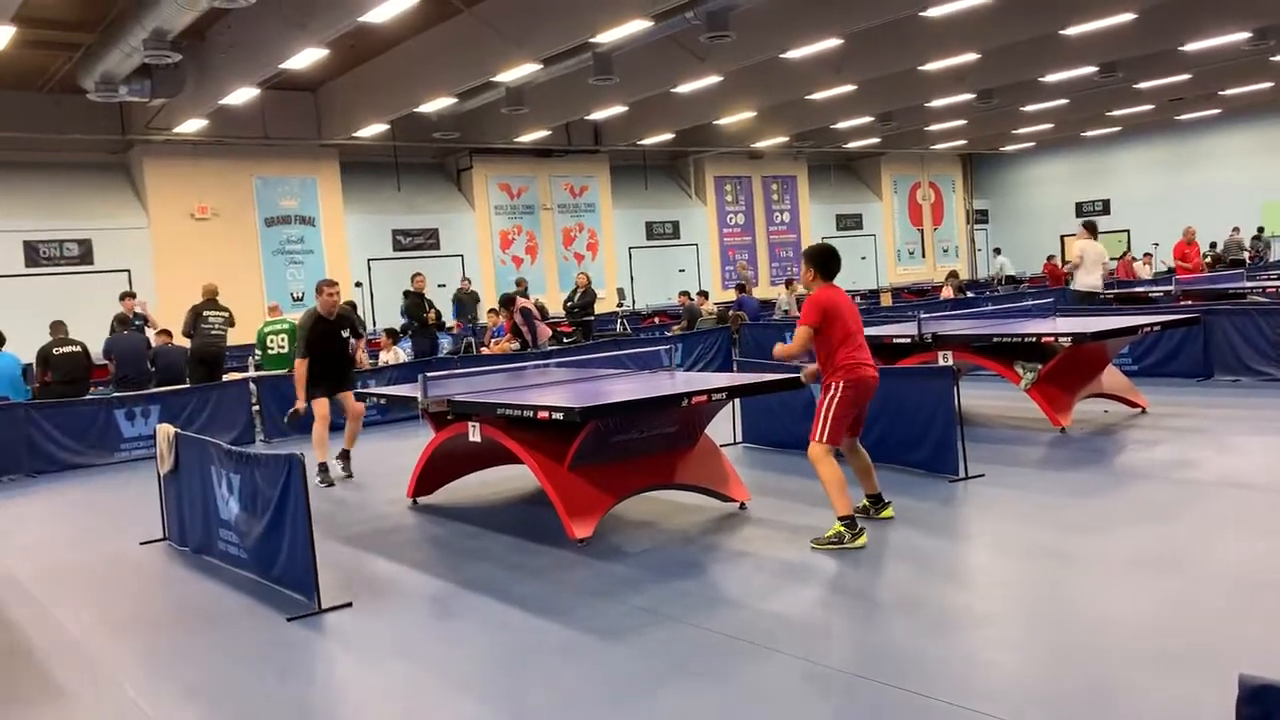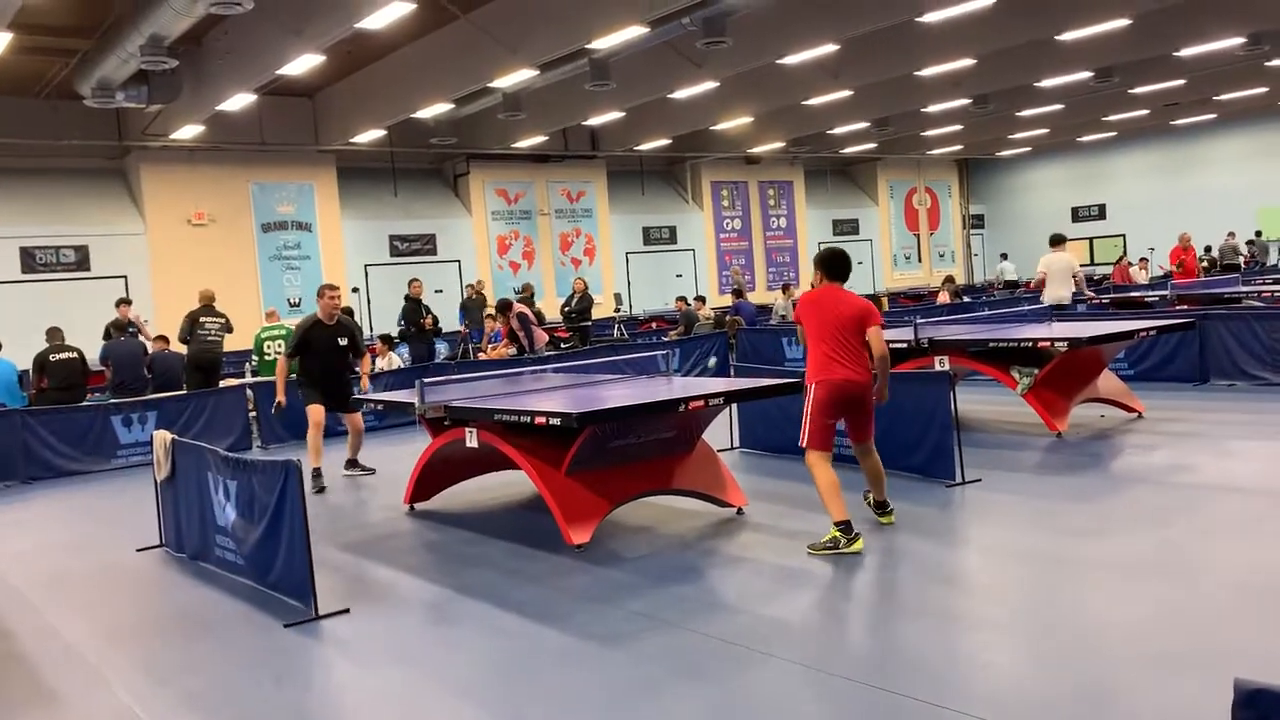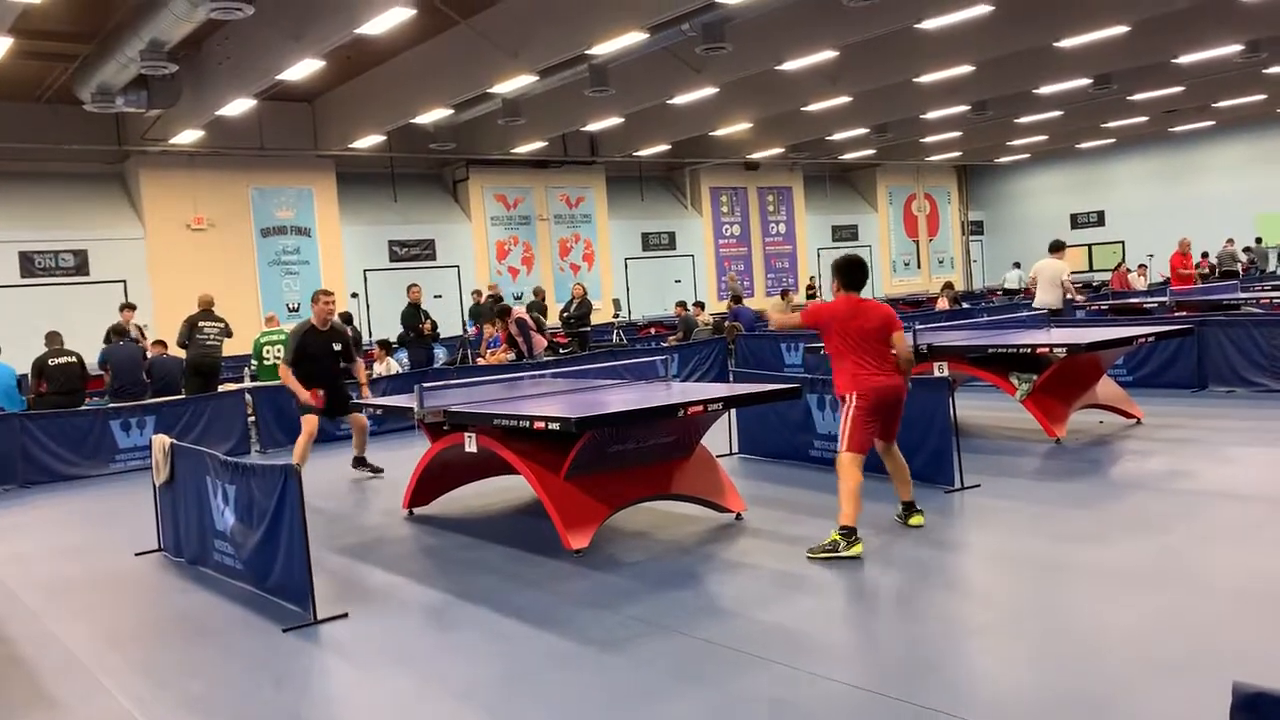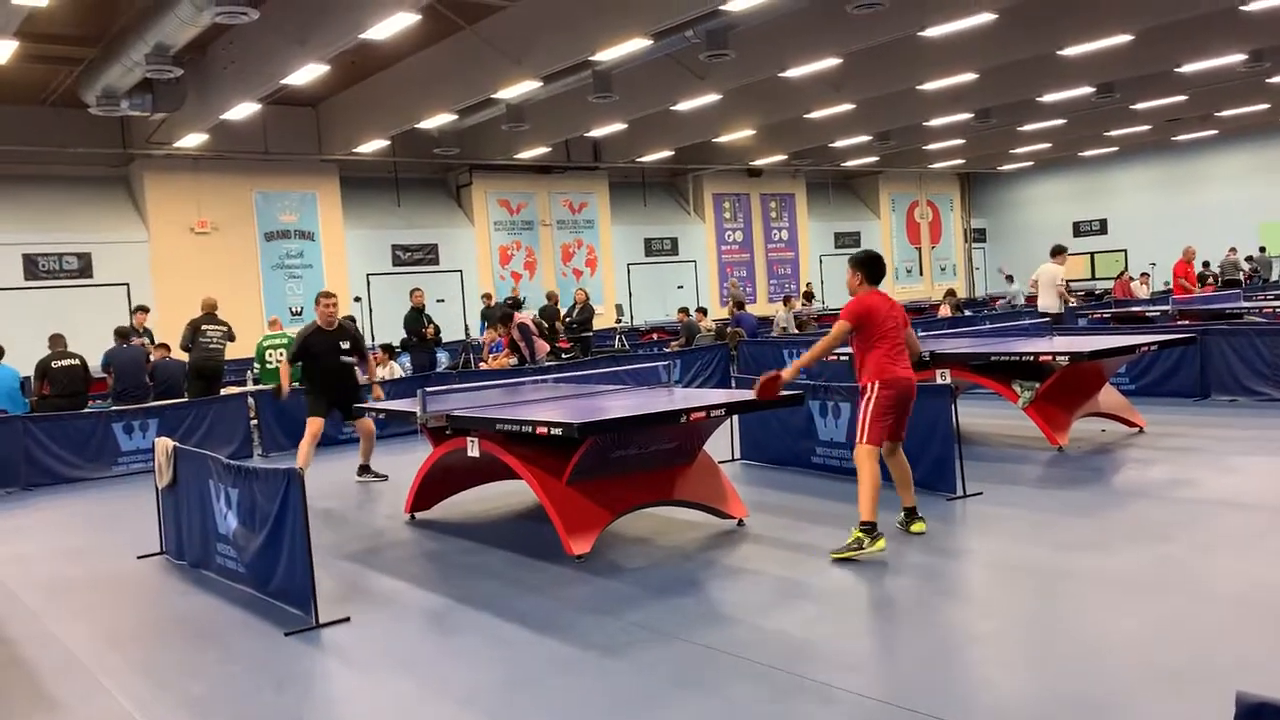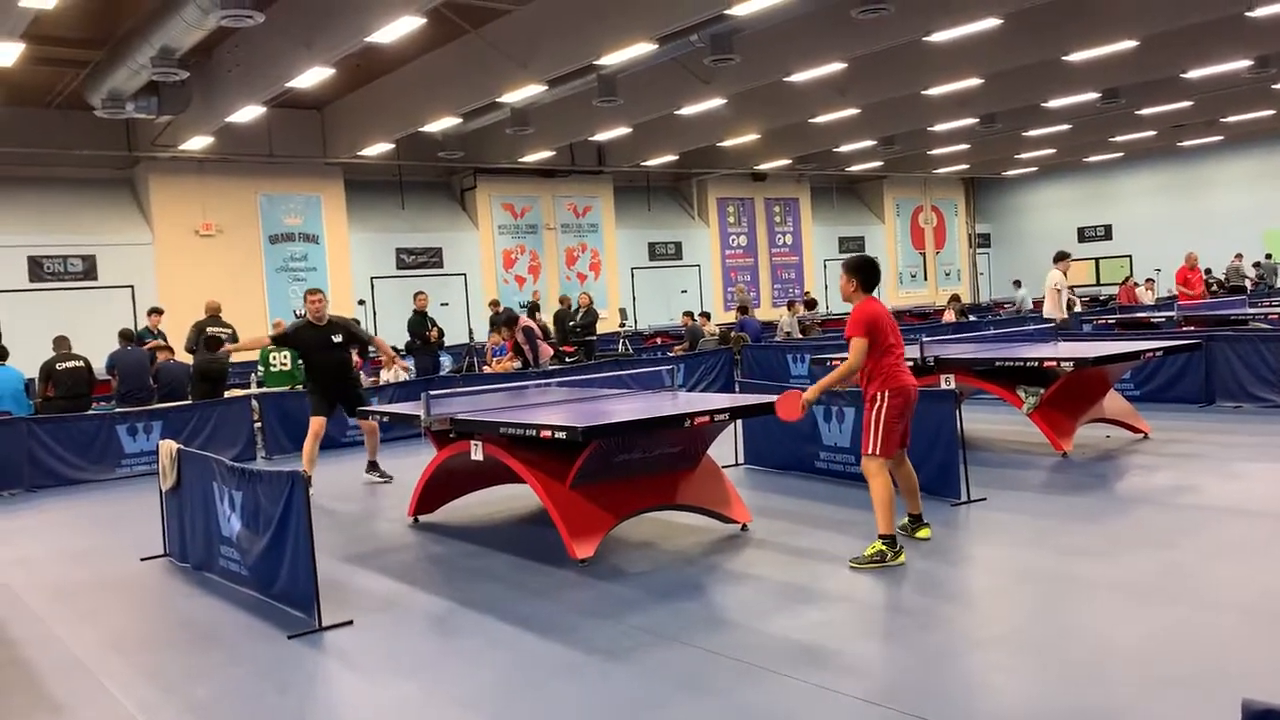
dt=0.3s
person 1, frame 1
left shoulder: (815, 301)
right shoulder: (843, 298)
left elbow: (796, 349)
left wrist: (779, 351)
right wrist: (819, 368)
left hip: (844, 382)
right hip: (865, 376)
left knee: (819, 452)
right knee: (847, 442)
left ankle: (848, 527)
right ankle: (877, 502)
person 1, frame 2
left shoulder: (806, 301)
right shoulder: (864, 306)
right elbow: (880, 352)
right wrist: (883, 384)
left hip: (823, 385)
right hip: (860, 384)
left knee: (817, 459)
right knee: (864, 448)
left ankle: (845, 532)
right ankle: (881, 505)
person 1, frame 3
left shoulder: (824, 312)
right shoulder: (884, 311)
left elbow: (782, 323)
right elbow: (905, 354)
left wrist: (773, 315)
right wrist: (901, 380)
left hip: (859, 393)
right hip: (891, 389)
left knee: (848, 462)
right knee: (887, 445)
left ankle: (847, 536)
right ankle: (910, 509)
person 1, frame 4
left shoulder: (859, 304)
right shoulder: (895, 306)
left elbow: (830, 341)
right elbow: (913, 347)
left wrist: (794, 367)
left hip: (880, 384)
right hip: (904, 381)
left knee: (865, 454)
right knee: (892, 448)
left ankle: (868, 532)
right ankle: (911, 515)
person 1, frame 5
left shoulder: (861, 313)
right shoulder: (879, 310)
left elbow: (855, 362)
left wrist: (817, 388)
right wrist: (859, 379)
left hip: (886, 392)
right hip: (903, 387)
left knee: (874, 465)
right knee: (897, 458)
left ankle: (888, 545)
right ankle: (917, 521)
person 2, frame 1
left shoulder: (347, 315)
right shoulder: (308, 322)
left elbow: (360, 337)
right elbow: (300, 361)
left wrist: (358, 350)
right wrist: (301, 398)
left hip: (343, 372)
right hip: (316, 376)
left knee: (357, 411)
right knee: (322, 416)
left ankle: (344, 455)
right ankle: (322, 468)
person 2, frame 2
left shoulder: (349, 326)
right shoulder: (306, 327)
left elbow: (363, 354)
right elbow: (285, 359)
left wrist: (364, 375)
right wrist: (280, 392)
left hip: (340, 385)
right hip: (311, 385)
left knee: (357, 427)
right knee: (317, 422)
left ankle: (352, 462)
right ankle: (316, 474)
person 2, frame 3
left shoulder: (340, 332)
right shoulder: (300, 332)
left elbow: (354, 361)
right elbow: (284, 369)
left wrist: (364, 386)
right wrist: (301, 393)
left hip: (336, 388)
right hip: (310, 392)
left knee: (362, 424)
right knee: (310, 430)
left ankle: (359, 461)
person 2, frame 4
left shoulder: (350, 330)
right shoulder: (308, 334)
left elbow: (366, 358)
right elbow: (288, 362)
left wrist: (375, 385)
right wrist: (284, 384)
left hip: (348, 390)
right hip: (318, 392)
left knee: (368, 430)
right knee: (312, 433)
left ankle: (364, 470)
person 2, frame 5
left shoulder: (342, 324)
right shoulder: (298, 330)
left elbow: (373, 340)
right elbow: (267, 341)
left wrist: (393, 358)
right wrist: (233, 347)
left hip: (349, 385)
right hip: (320, 389)
left knee: (371, 426)
right knee: (316, 431)
left ankle: (372, 467)
right ankle: (305, 479)
